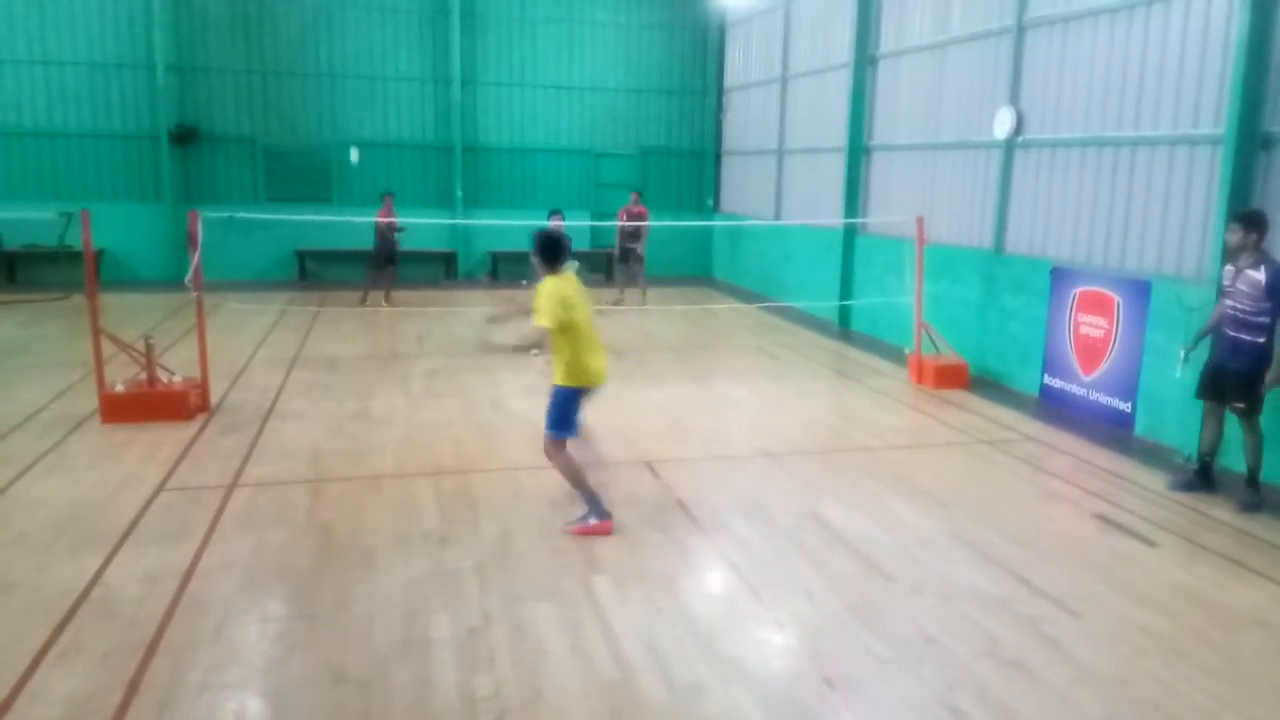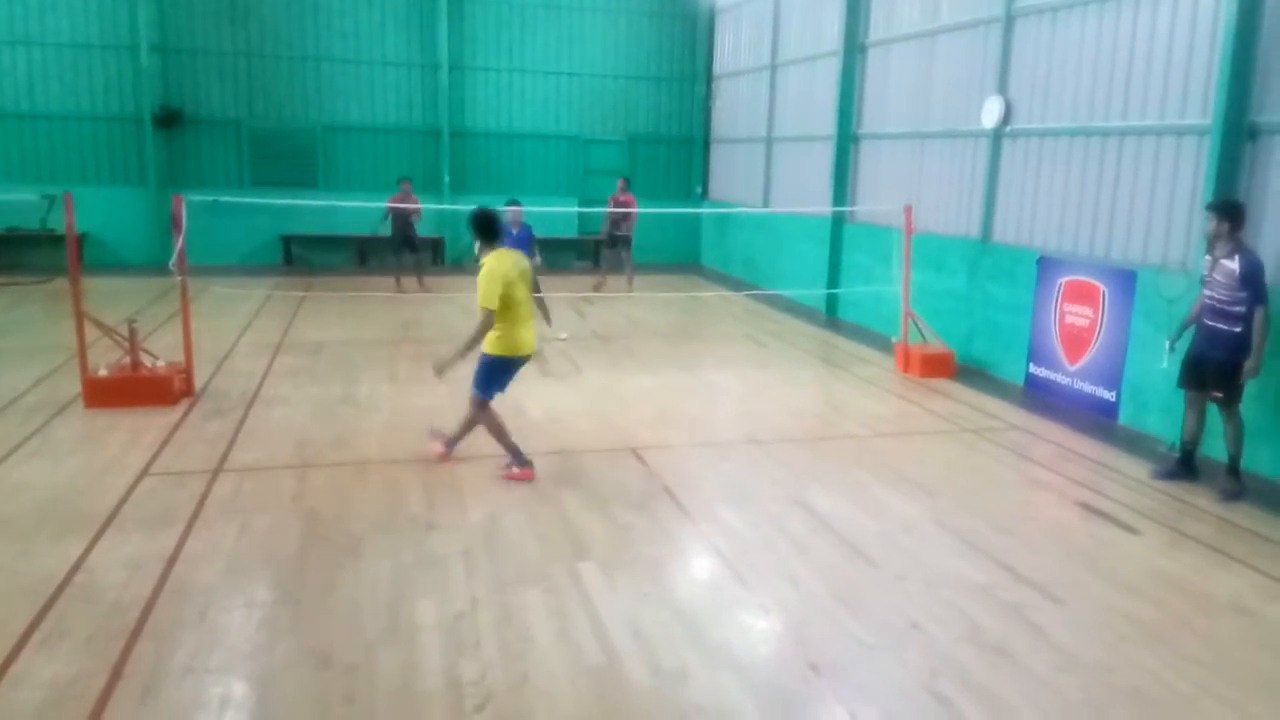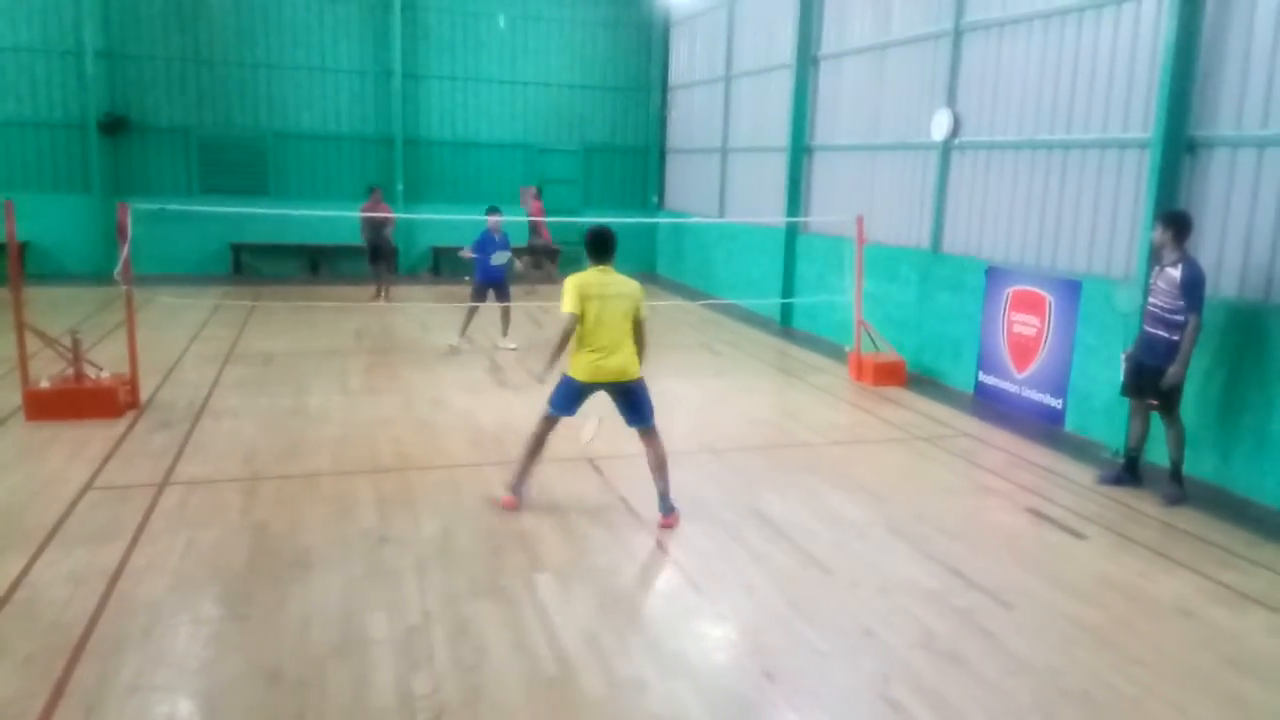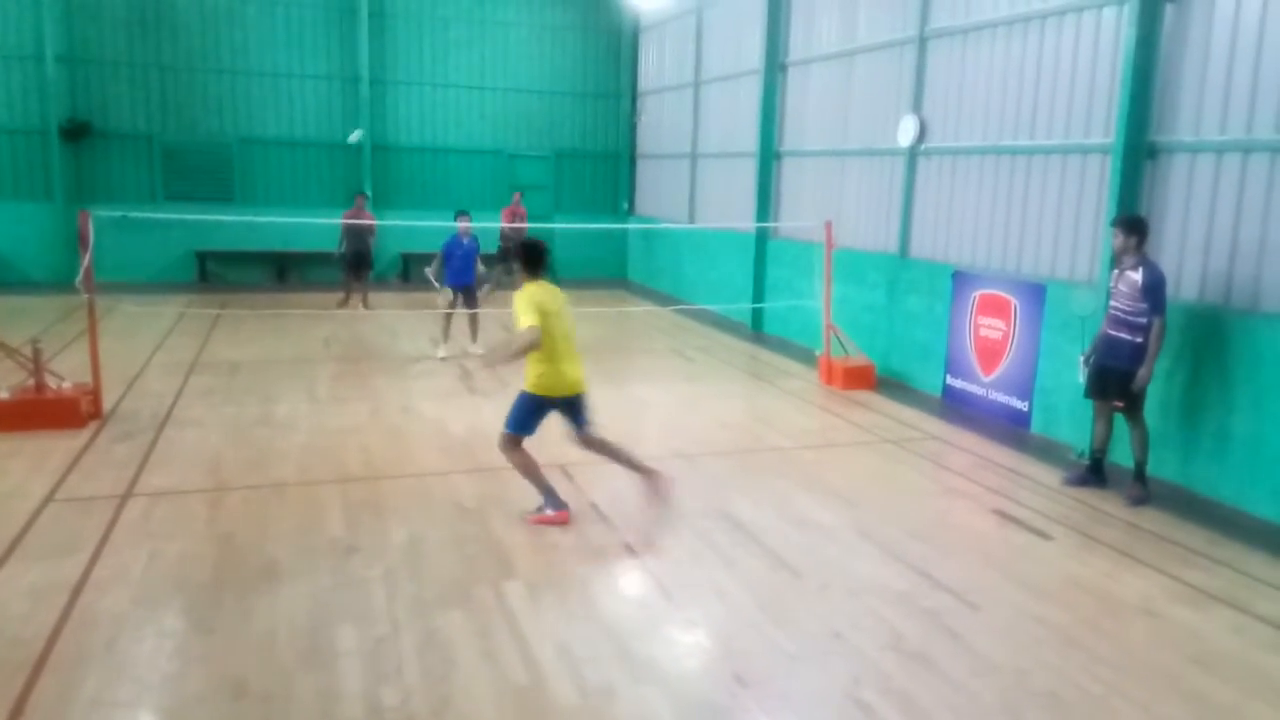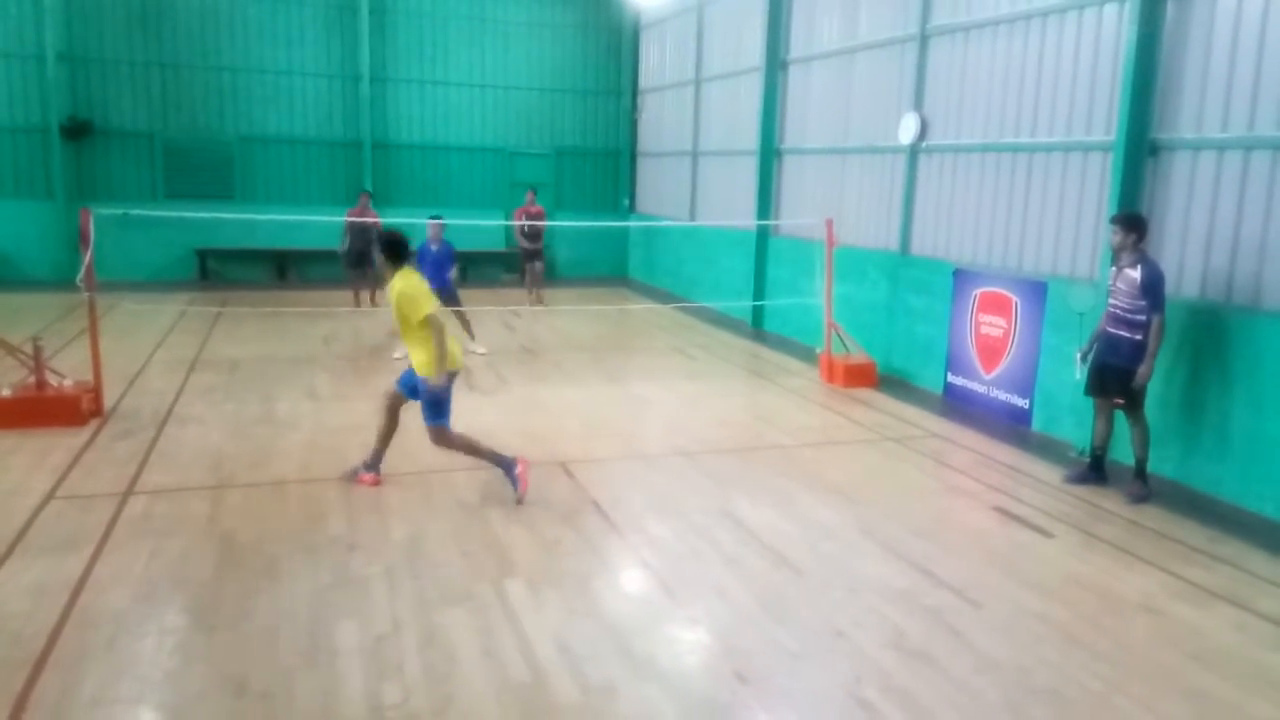
dt=0.7s
person 1, frame 1
right shoulder: (1230, 266)
right wrist: (1197, 338)
left hip: (1250, 361)
right hip: (1221, 354)
left knee: (1248, 420)
right knee: (1211, 411)
left ankle: (1252, 485)
right ankle: (1203, 473)
person 1, frame 2
left shoulder: (1248, 263)
right shoulder: (1210, 256)
left elbow: (1260, 311)
left wrist: (1255, 356)
right wrist: (1180, 330)
left hip: (1229, 352)
right hip: (1201, 344)
left knee: (1228, 409)
right knee: (1192, 400)
left ankle: (1233, 474)
right ankle: (1185, 462)
person 1, frame 3
left shoulder: (1190, 272)
right shoulder: (1159, 267)
left elbow: (1193, 322)
left wrist: (1180, 363)
right wrist: (1134, 348)
left hip: (1166, 360)
right hip: (1144, 355)
left knee: (1170, 416)
right knee: (1137, 407)
left ankle: (1176, 479)
right ankle: (1130, 468)
person 1, frame 4
left shoulder: (1151, 276)
right shoulder: (1117, 271)
left elbow: (1158, 324)
left wrist: (1148, 366)
right wrist: (1093, 348)
left hip: (1130, 362)
right hip: (1106, 356)
left knee: (1134, 417)
right knee: (1101, 409)
left ankle: (1140, 480)
right ankle: (1095, 469)
person 1, frame 5
left shoulder: (1150, 273)
right shoulder: (1116, 267)
left elbow: (1157, 320)
left wrist: (1148, 363)
right wrist: (1090, 344)
left hip: (1130, 359)
right hip: (1105, 353)
left knee: (1134, 414)
right knee: (1101, 407)
left ankle: (1140, 477)
right ankle: (1096, 467)
person 2, frame 1
left shoulder: (550, 289)
right shoulder: (570, 280)
left elbow: (541, 340)
left hip: (575, 374)
right hip: (593, 367)
left knee: (553, 448)
left ankle: (599, 514)
person 2, frame 2
left shoulder: (491, 270)
right shoulder: (517, 258)
left elbow: (487, 322)
left wrist: (455, 358)
left hip: (504, 345)
right hip: (524, 341)
left knee: (480, 404)
right knee: (481, 396)
left ankle: (521, 464)
right ankle: (449, 443)
person 2, frame 3
left shoulder: (576, 282)
right shoulder: (631, 287)
left elbow: (568, 327)
right elbow: (640, 337)
left wrist: (549, 364)
right wrist: (634, 371)
left hip: (584, 371)
right hip: (625, 371)
left knee: (546, 422)
right knee: (650, 436)
left ankle: (516, 489)
right ankle: (666, 508)
person 2, frame 4
left shoulder: (524, 297)
right shoulder: (557, 294)
left elbow: (532, 339)
left wrist: (502, 356)
right wrist: (514, 346)
left hip: (542, 384)
right hip: (572, 379)
left knee: (508, 444)
right knee: (585, 437)
left ankle: (554, 505)
right ankle: (649, 475)
person 2, frame 5
left shoulder: (402, 288)
right shoulder: (409, 279)
left elbow: (437, 326)
left wrist: (440, 372)
left hip: (434, 363)
right hip: (425, 360)
left knee: (440, 436)
right knee: (391, 400)
left ankle: (509, 465)
right ankle: (372, 467)
